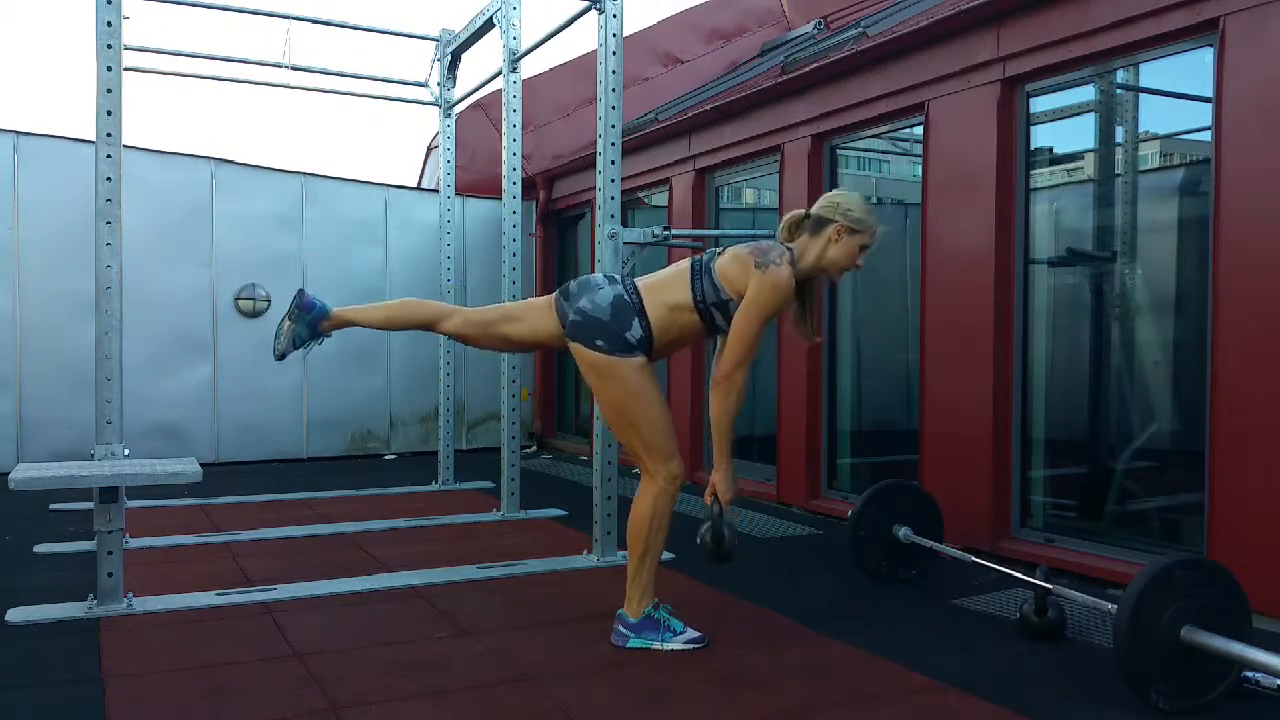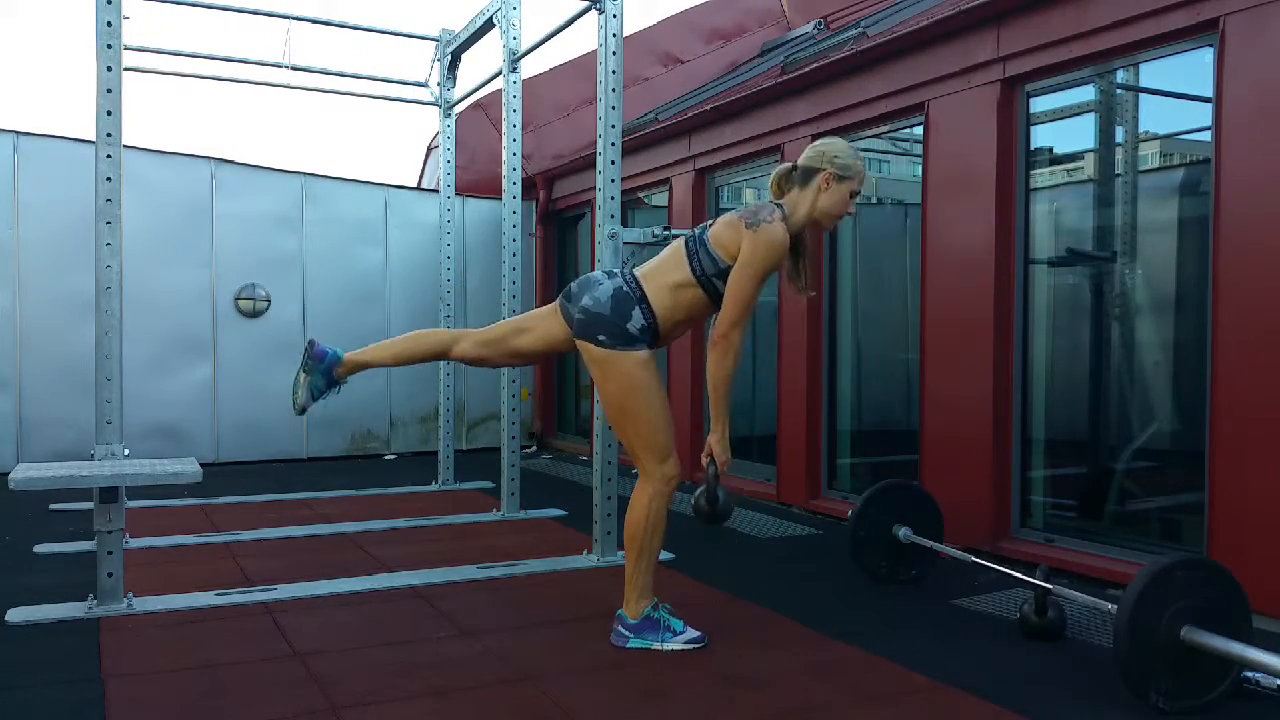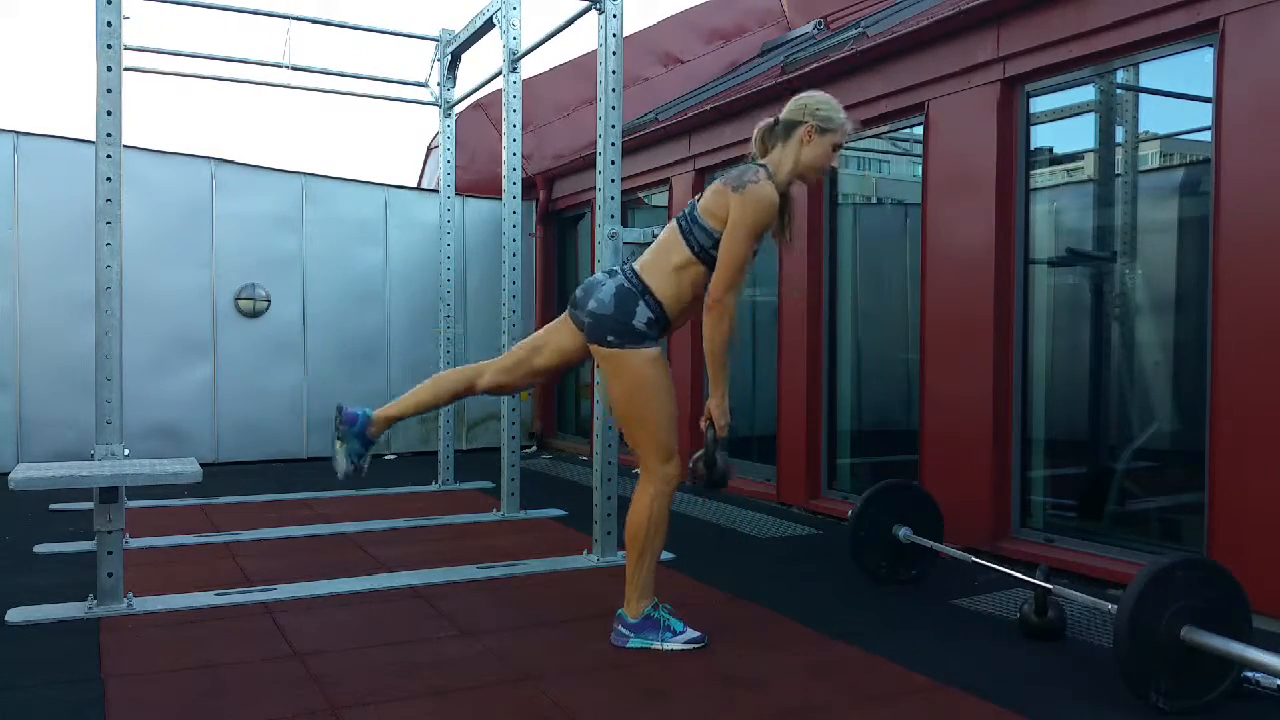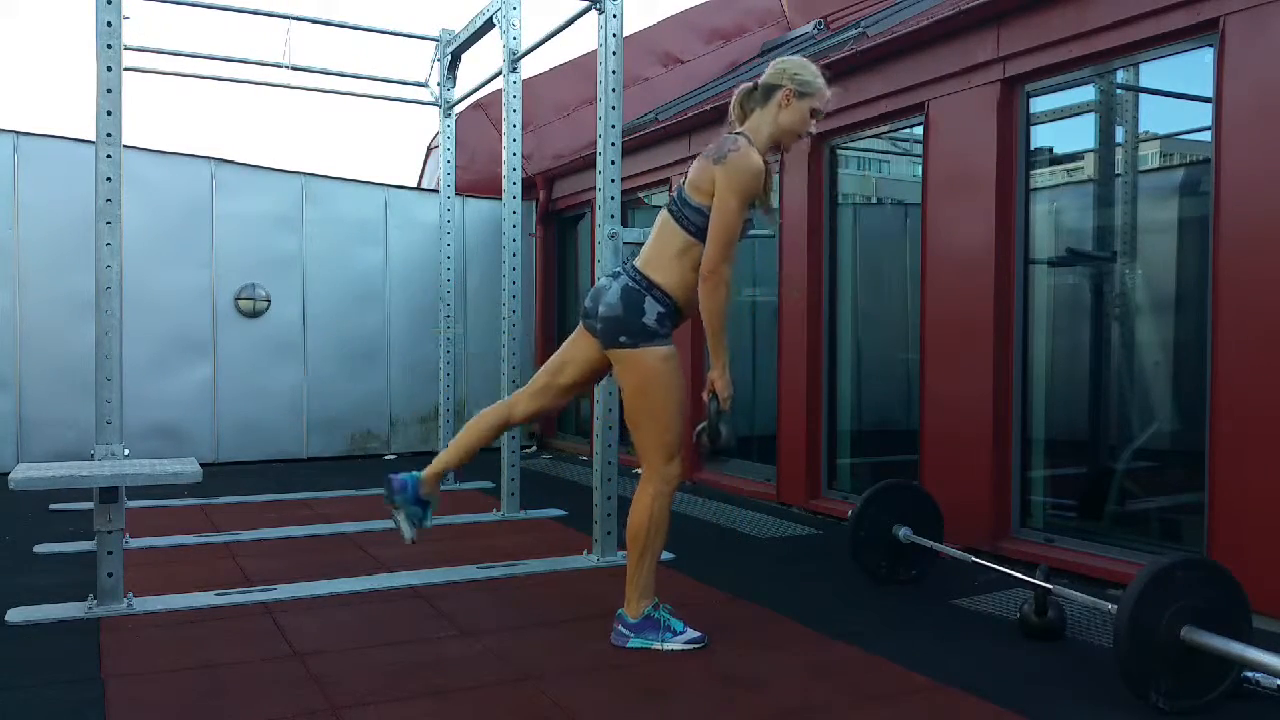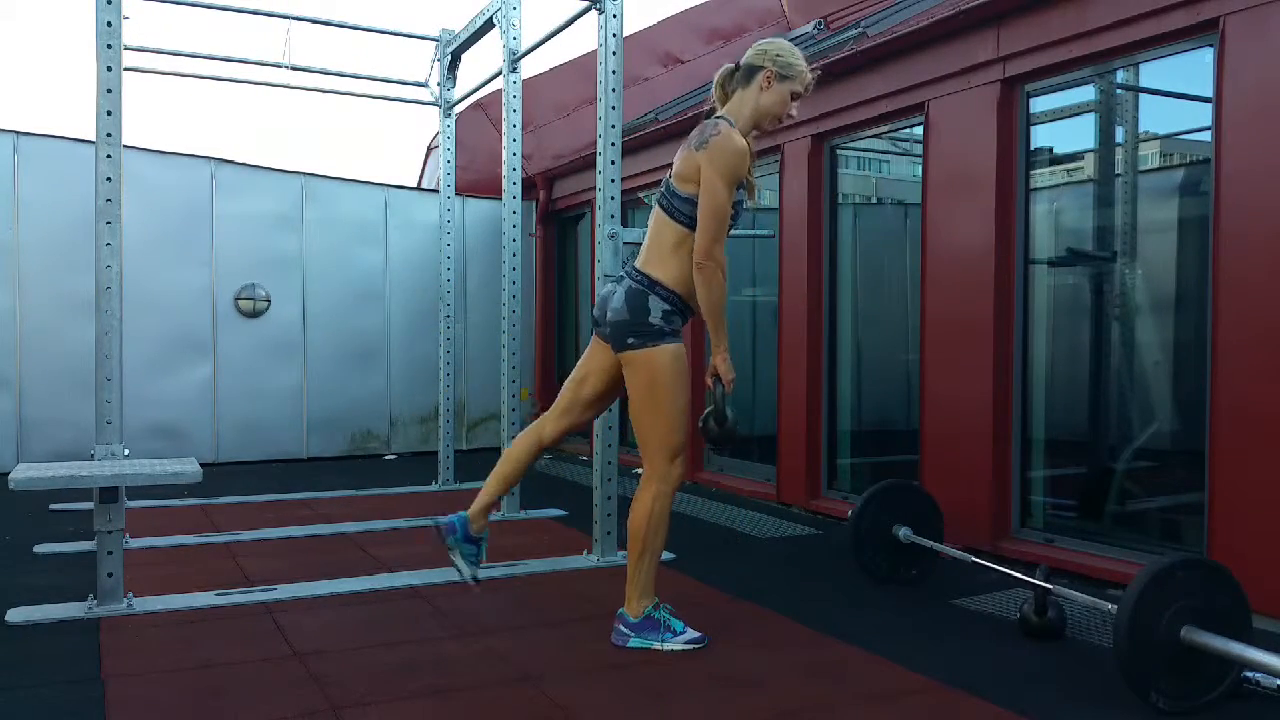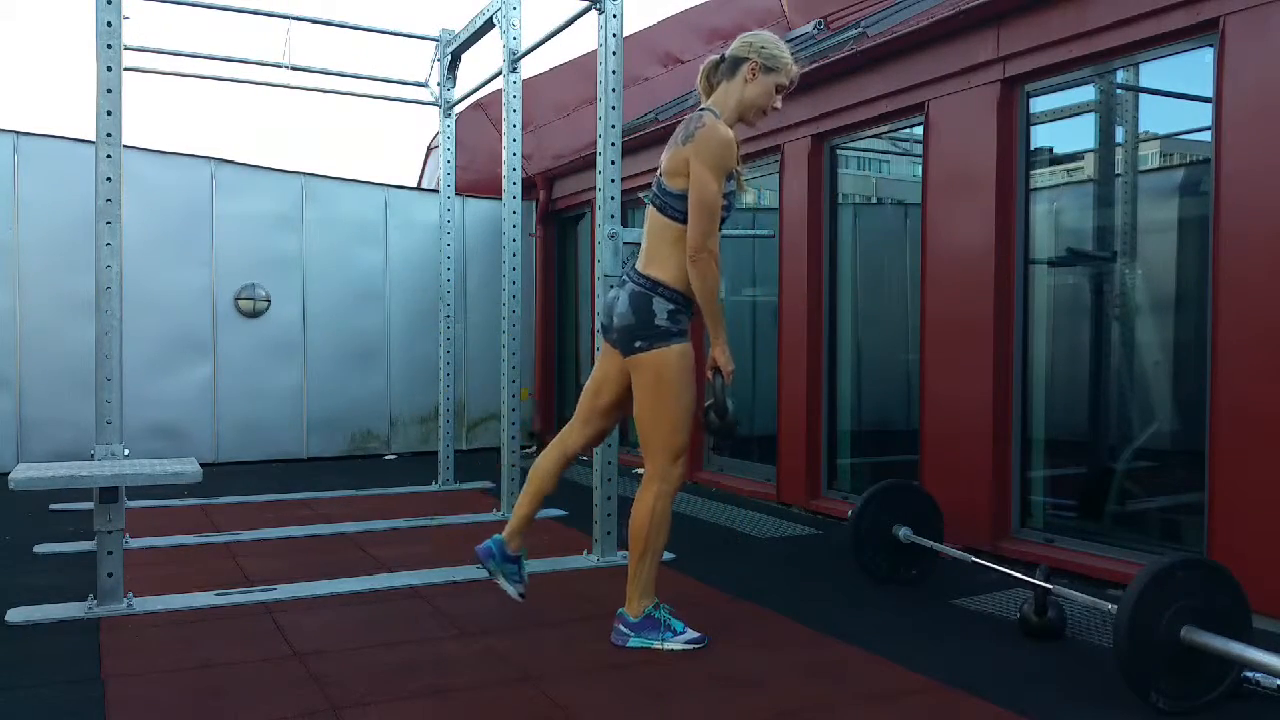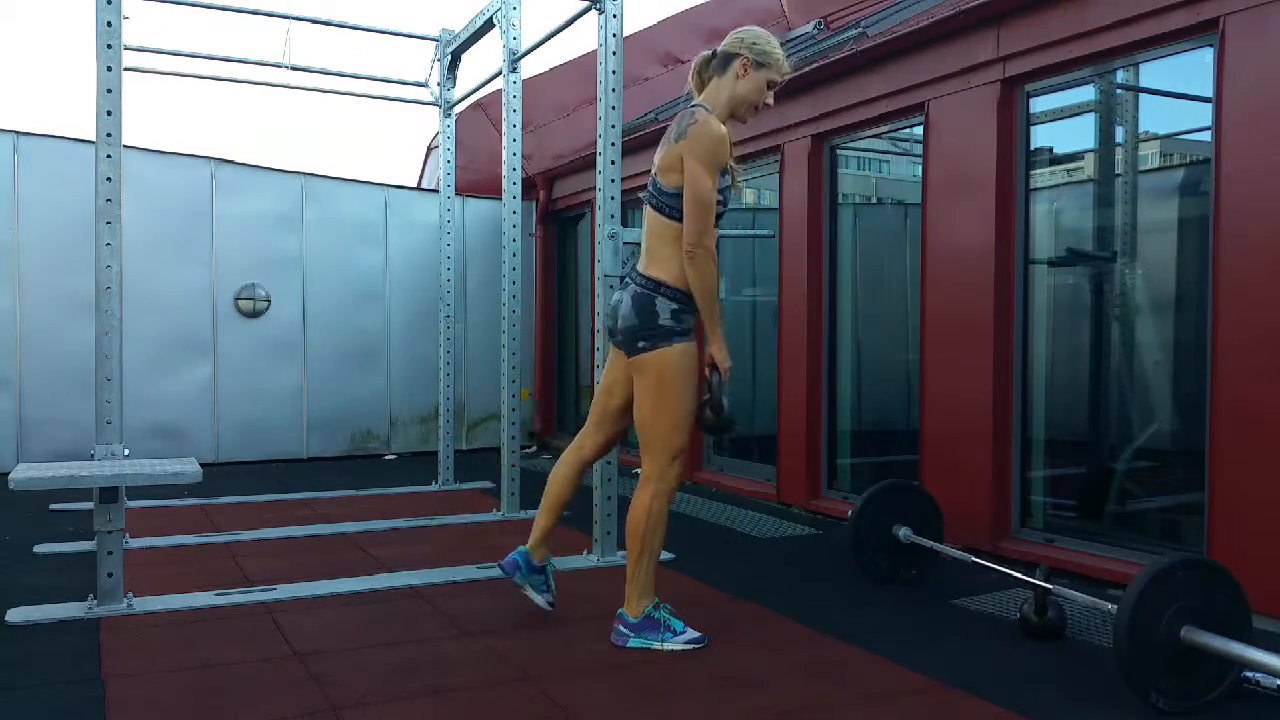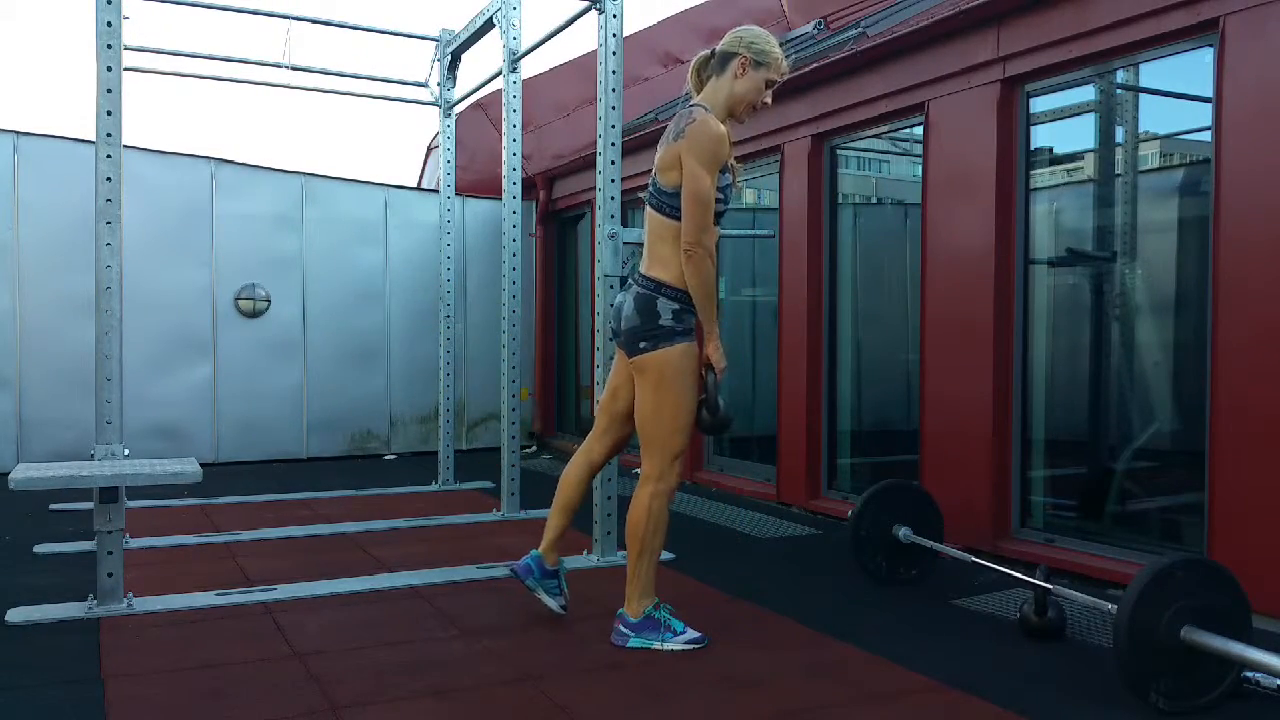
dt=0.2s
person 1, frame 1
left shoulder: (771, 262)
right shoulder: (778, 274)
left elbow: (725, 371)
right elbow: (727, 377)
right wrist: (723, 467)
left hip: (595, 302)
right hip: (609, 325)
left knee: (449, 318)
right knee: (665, 470)
left ankle: (320, 315)
right ankle: (636, 617)
person 1, frame 2
left shoulder: (766, 223)
right shoulder: (772, 233)
left elbow: (718, 328)
right elbow: (725, 337)
right wrist: (719, 429)
left hip: (600, 299)
right hip: (616, 320)
left knee: (464, 343)
right knee: (661, 472)
left ankle: (335, 364)
right ankle: (636, 618)
person 1, frame 3
left shoulder: (750, 182)
right shoulder: (761, 192)
left elbow: (708, 291)
right elbow: (719, 301)
right wrist: (719, 394)
left hip: (610, 297)
right hip: (628, 317)
left knee: (490, 375)
right knee: (662, 471)
left ankle: (368, 423)
right ankle: (636, 618)
person 1, frame 4
left shoulder: (732, 150)
right shoulder: (746, 161)
right elbow: (713, 274)
right wrist: (720, 366)
left hip: (621, 296)
right hip: (641, 313)
left knee: (525, 403)
right knee: (663, 470)
left ankle: (420, 485)
right ankle: (637, 617)
person 1, frame 5
left shoulder: (713, 134)
right shoulder: (730, 142)
right elbow: (707, 258)
left wrist: (711, 342)
right wrist: (721, 349)
left hip: (629, 299)
right hip: (651, 312)
left knee: (555, 421)
right knee: (665, 471)
left ankle: (470, 524)
right ankle: (637, 617)
person 1, frame 6
left shoulder: (697, 127)
right shoulder: (715, 134)
right elbow: (701, 251)
left wrist: (707, 334)
right wrist: (720, 341)
left hip: (635, 302)
right hip: (657, 313)
left knee: (579, 433)
right knee: (665, 472)
left ankle: (506, 544)
right ankle: (637, 617)
person 1, frame 7
left shoulder: (690, 125)
right shoulder: (708, 130)
right elbow: (697, 248)
left wrist: (701, 330)
right wrist: (716, 337)
left hip: (639, 302)
right hip: (660, 312)
left knee: (592, 440)
right knee: (663, 472)
left ankle: (531, 555)
right ankle: (637, 617)
person 1, frame 8
left shoulder: (688, 125)
right shoulder: (707, 130)
right elbow: (695, 247)
left wrist: (700, 330)
right wrist: (713, 336)
left hip: (644, 305)
right hip: (663, 313)
left knee: (601, 444)
right knee: (661, 474)
left ankle: (544, 560)
right ankle: (637, 617)
